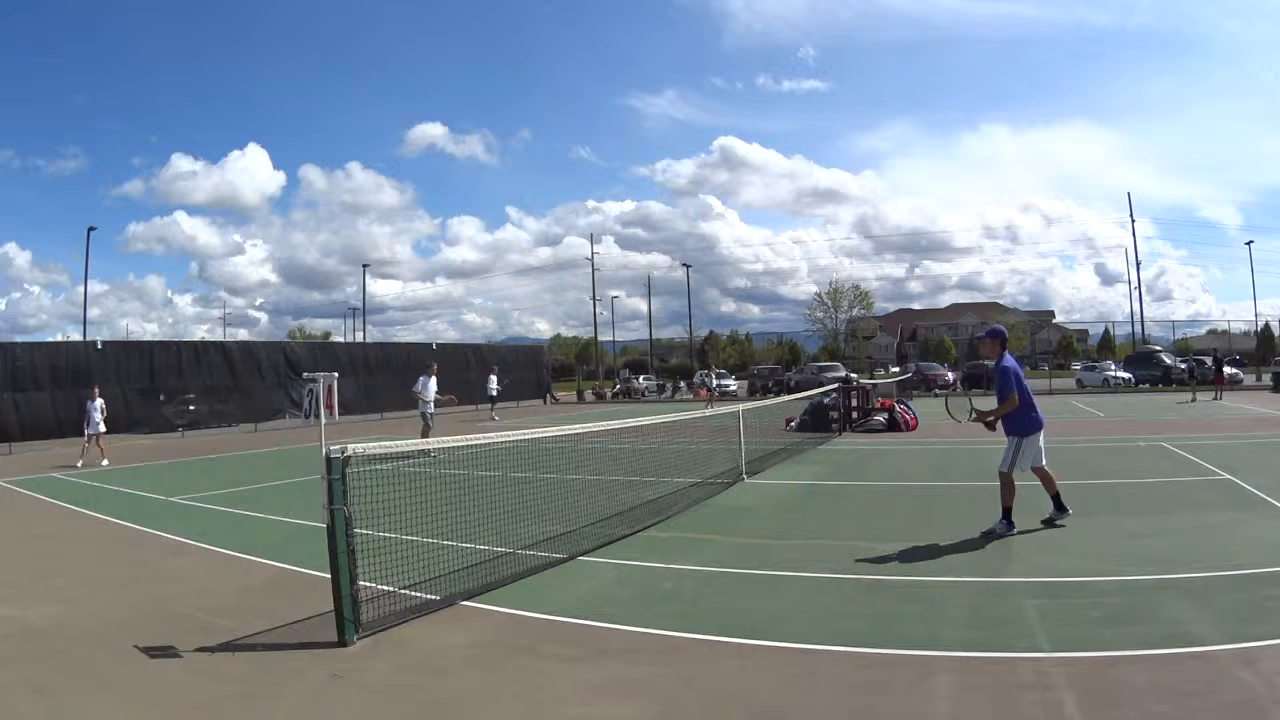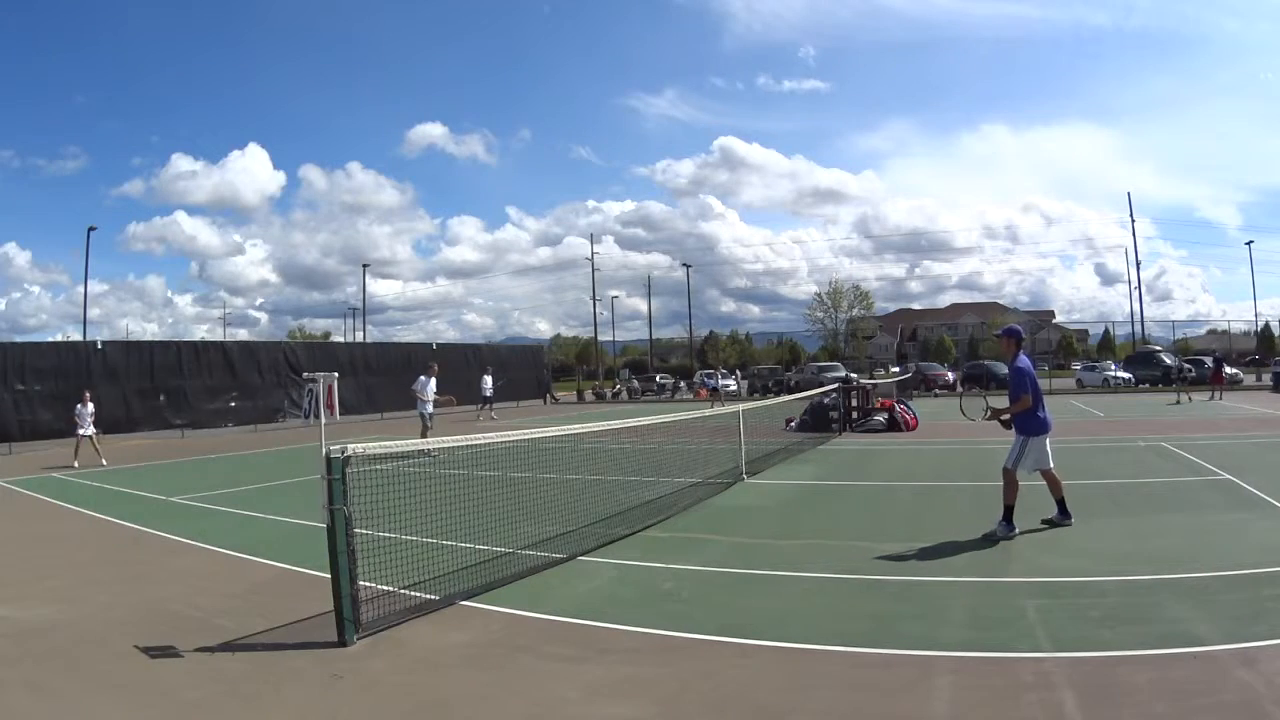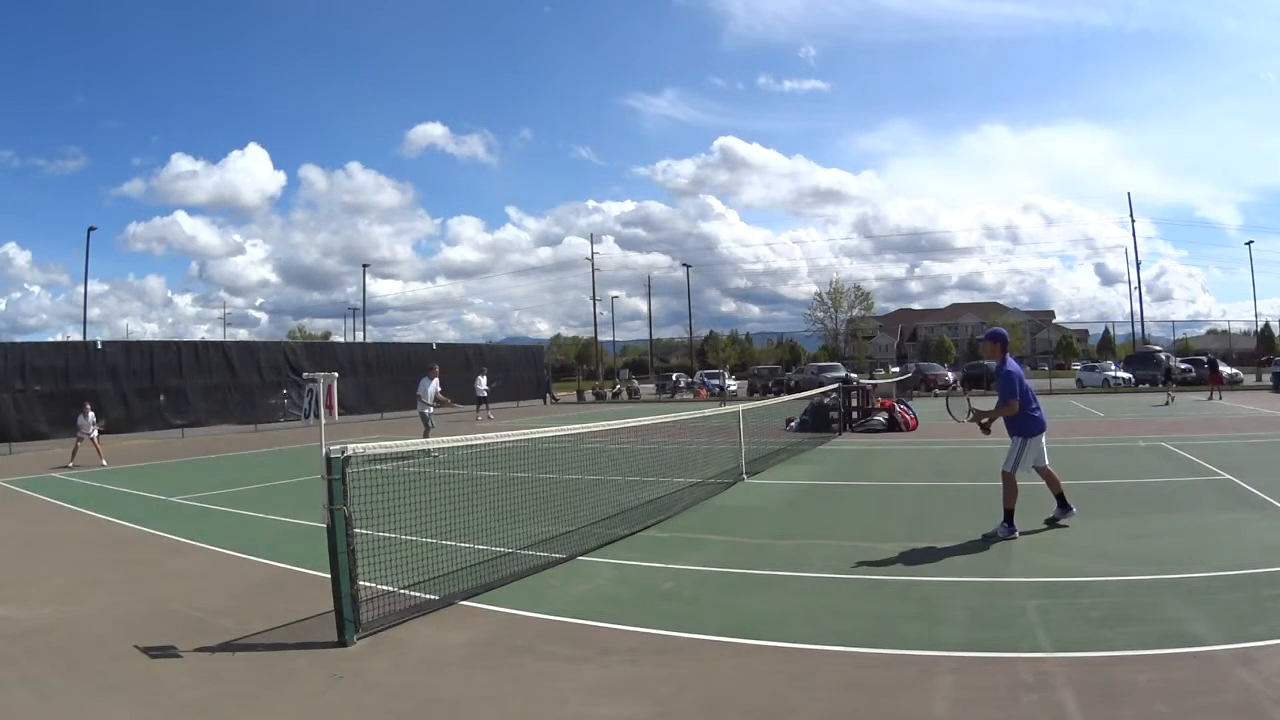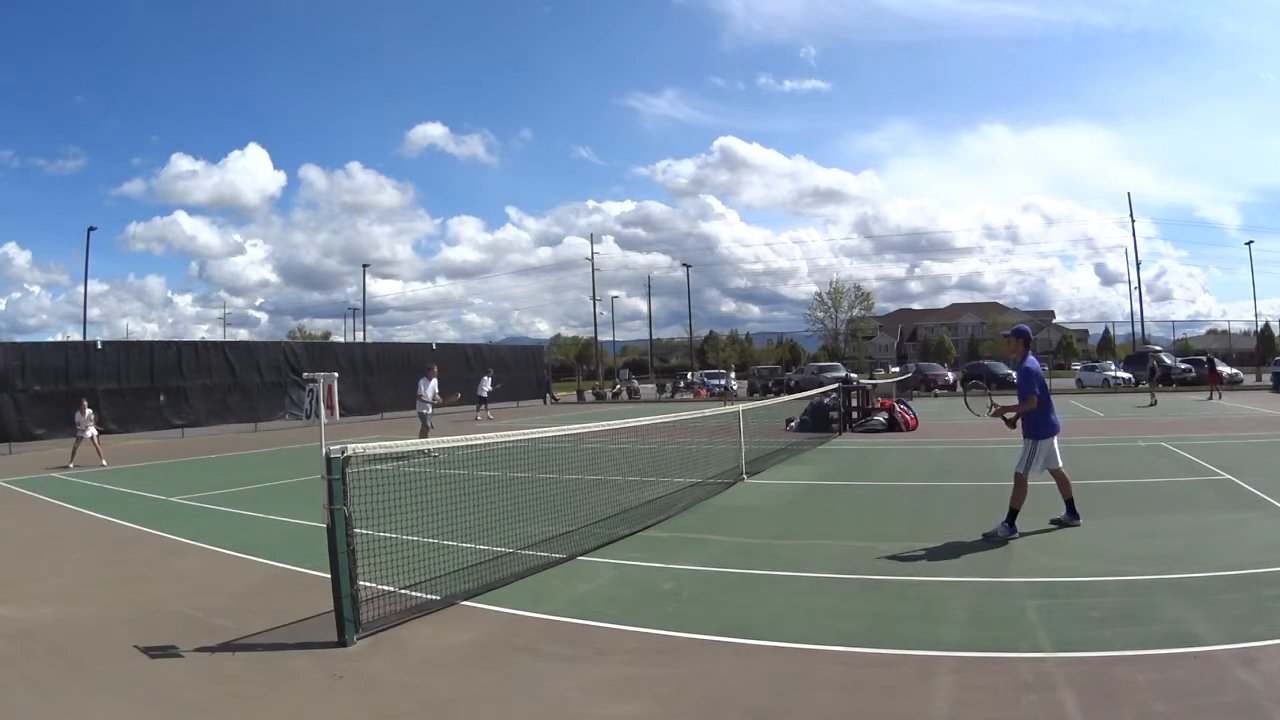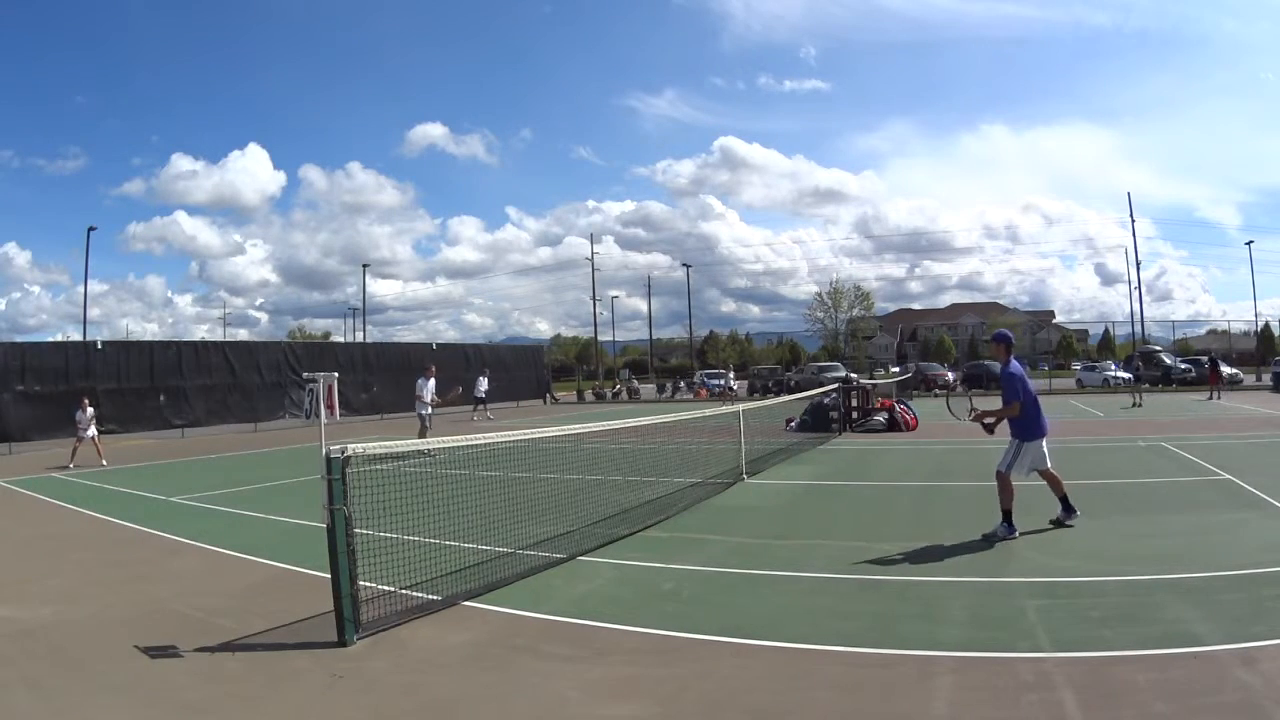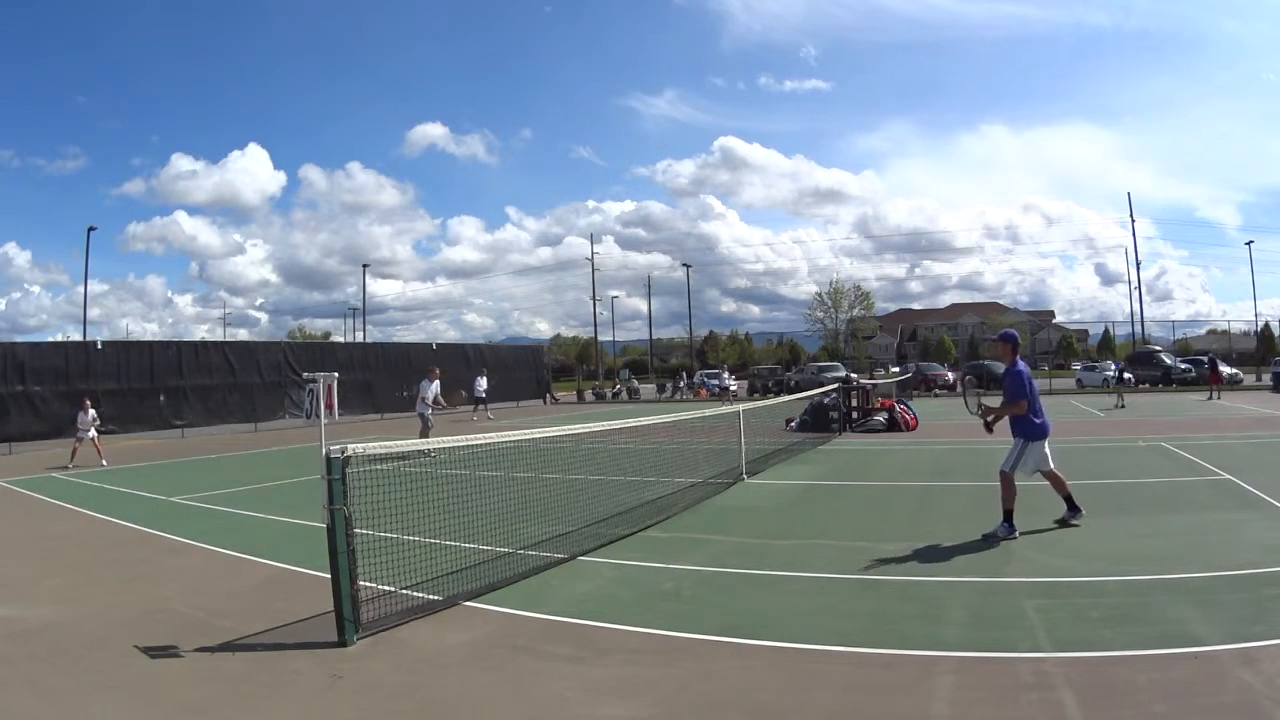
dt=0.5s
person 1, frame 1
left shoulder: (1004, 368)
right shoulder: (1006, 363)
left elbow: (1013, 402)
left wrist: (987, 415)
right wrist: (994, 419)
left hip: (1023, 429)
right hip: (1031, 424)
left knee: (1005, 473)
right knee: (1039, 468)
left ankle: (1007, 523)
right ankle: (1060, 508)
person 1, frame 2
left shoulder: (1018, 367)
right shoulder: (1021, 363)
left elbow: (1026, 402)
left wrist: (1001, 412)
right wrist: (1009, 417)
left hip: (1030, 429)
right hip: (1038, 425)
left knee: (1009, 471)
right knee: (1046, 470)
left ankle: (1007, 524)
right ankle: (1063, 513)
person 1, frame 3
left shoulder: (1008, 372)
right shoulder: (1003, 368)
left elbow: (1013, 407)
right elbow: (1003, 401)
left wrist: (984, 415)
right wrist: (989, 421)
left hip: (1027, 429)
right hip: (1033, 425)
left knee: (1007, 474)
right knee: (1042, 468)
left ankle: (1008, 526)
right ankle: (1063, 507)
person 1, frame 4
left shoulder: (1027, 368)
right shoulder: (1026, 364)
left elbow: (1032, 402)
left wrist: (1005, 410)
right wrist: (1015, 417)
left hip: (1038, 431)
right hip: (1046, 427)
left knee: (1020, 475)
right knee: (1056, 470)
left ankle: (1009, 526)
right ankle: (1071, 514)
person 1, frame 5
left shoulder: (1010, 373)
right shoulder: (1011, 369)
left elbow: (1014, 409)
right elbow: (1011, 406)
left wrist: (986, 415)
right wrist: (994, 423)
left hip: (1026, 433)
right hip: (1035, 429)
left knee: (1002, 474)
right knee: (1045, 470)
left ankle: (1007, 526)
right ankle: (1068, 510)
person 1, frame 6
left shoulder: (1018, 373)
right shoulder: (1010, 372)
left elbow: (1021, 407)
right elbow: (1007, 403)
left wrist: (992, 411)
right wrist: (992, 420)
left hip: (1029, 433)
right hip: (1037, 430)
left knee: (1006, 474)
right knee: (1048, 471)
left ankle: (1008, 526)
right ankle: (1074, 509)
